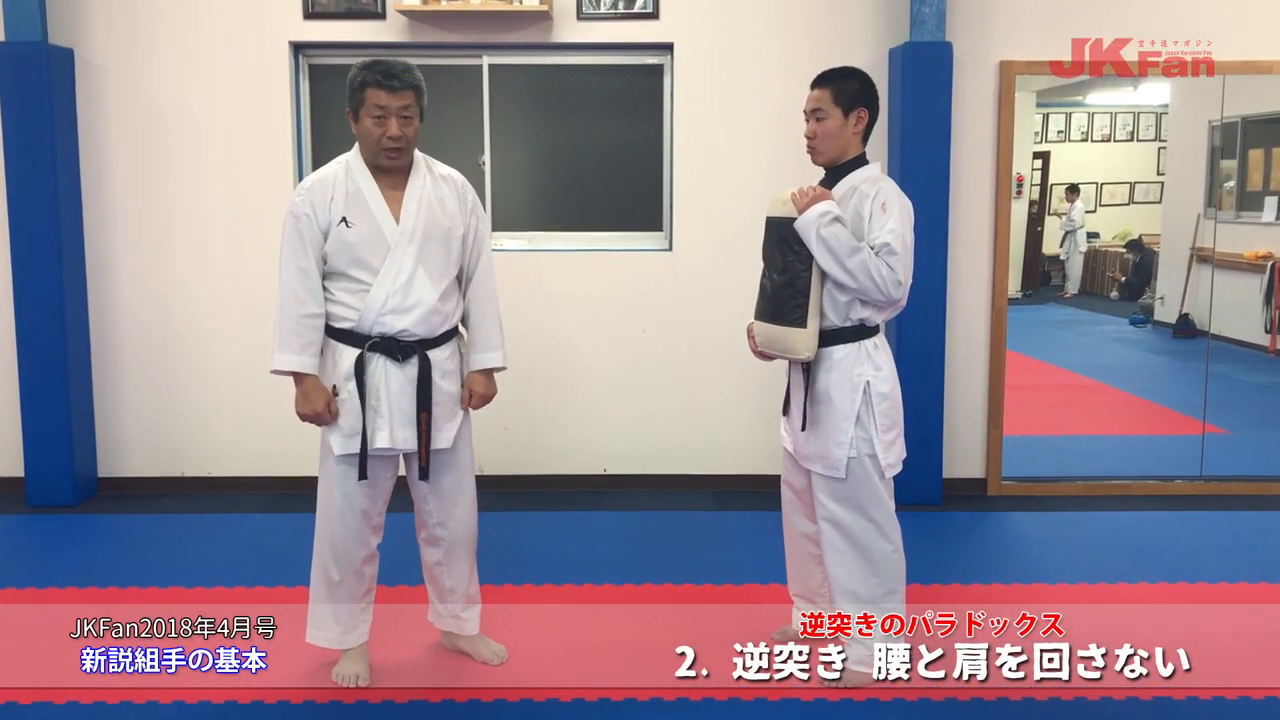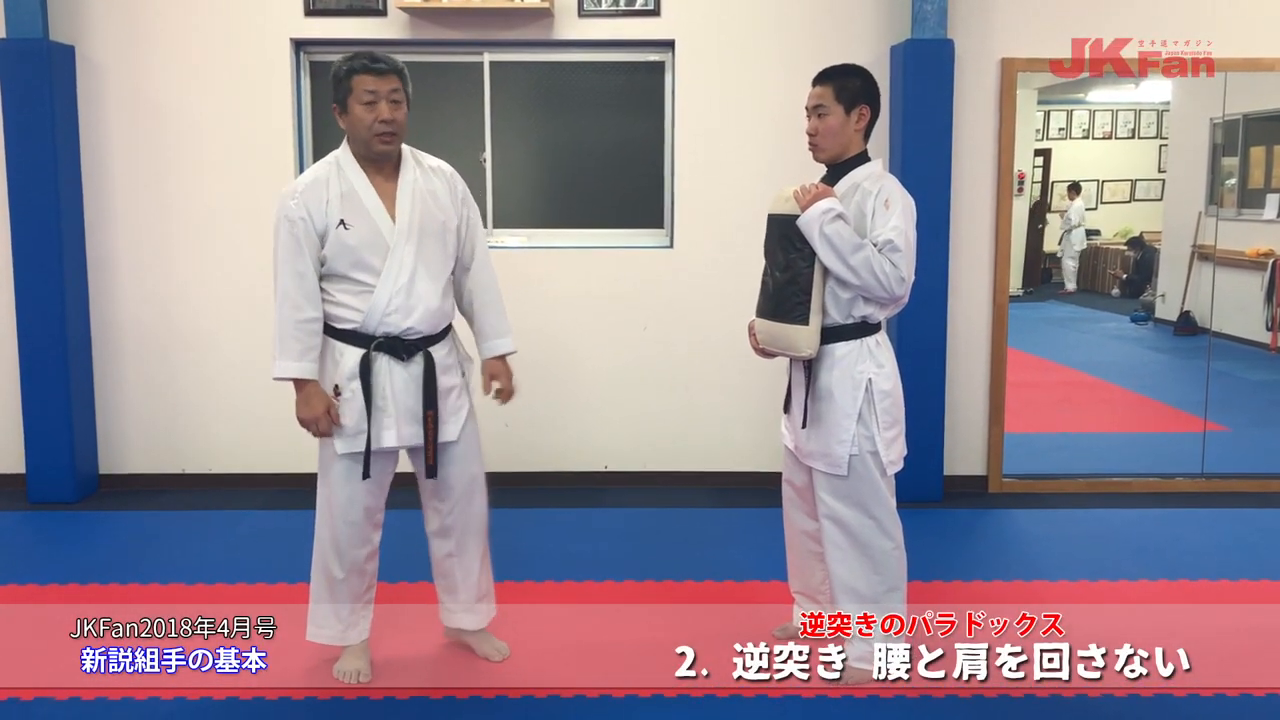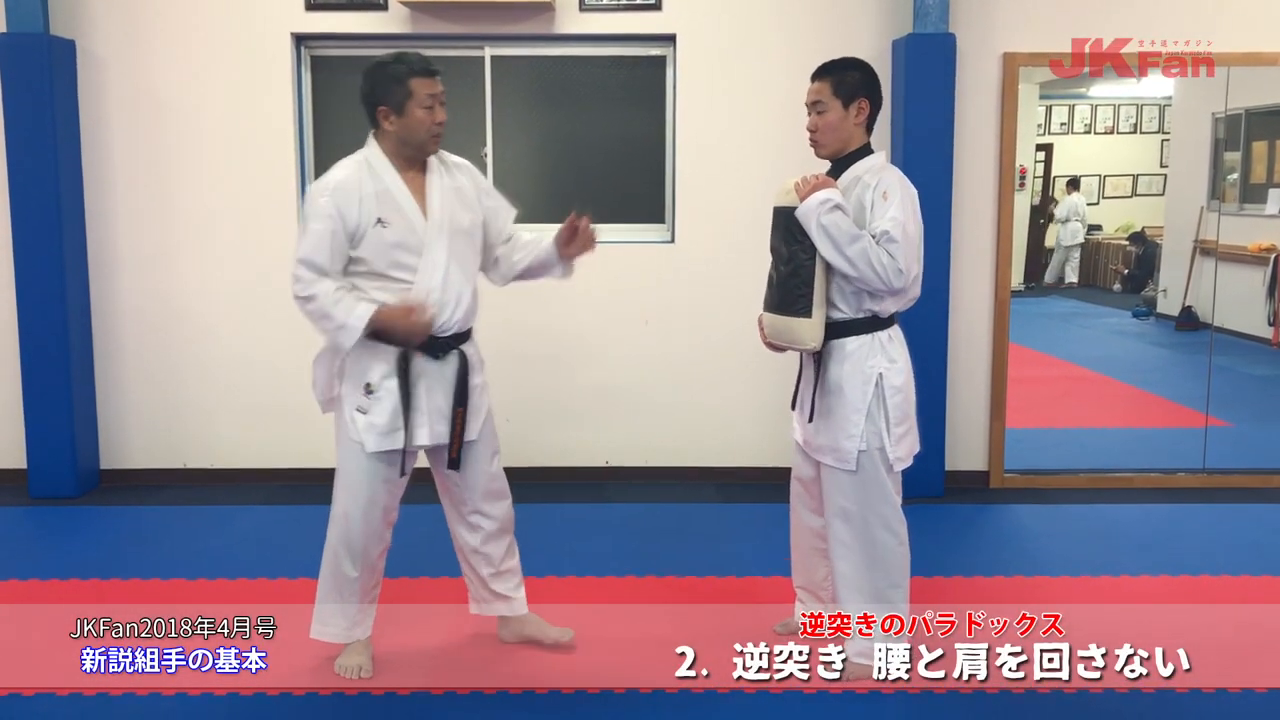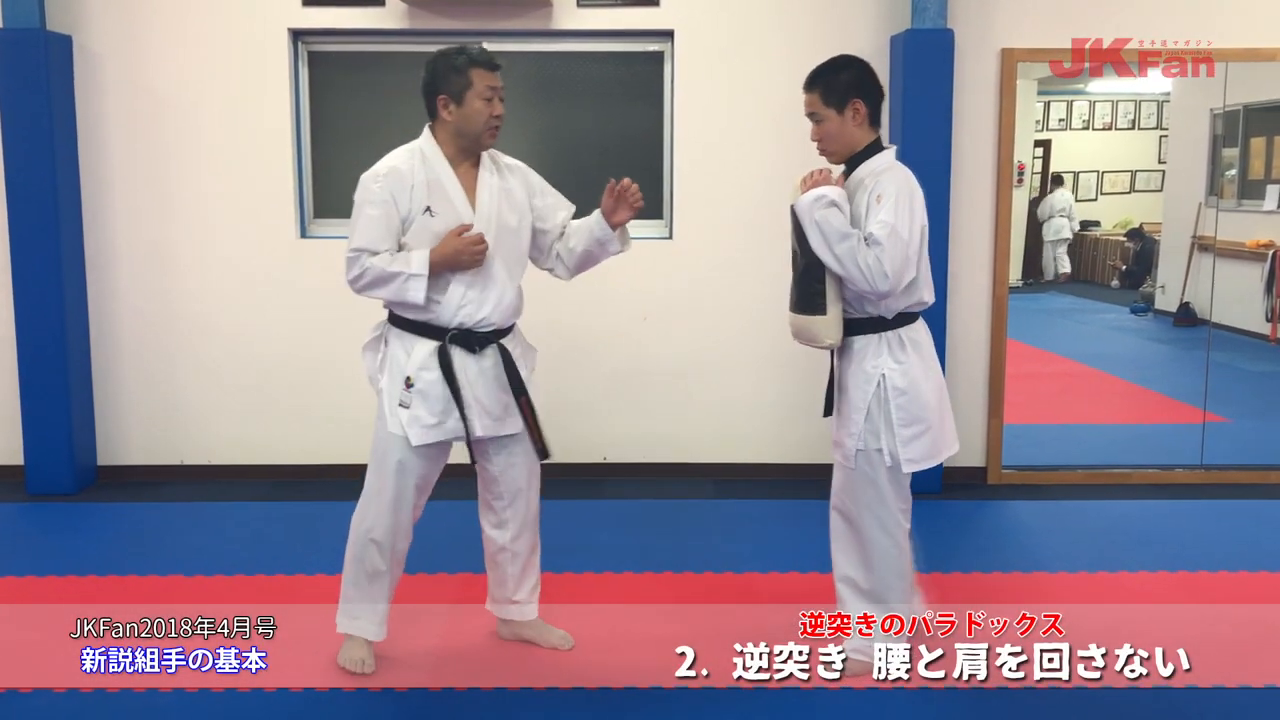
dt=0.4s
person 1, frame 1
left shoulder: (453, 190)
right shoulder: (320, 194)
left elbow: (479, 283)
right elbow: (301, 294)
left wrist: (483, 364)
right wrist: (305, 377)
left hip: (437, 373)
right hip: (358, 375)
left knee: (451, 510)
right knee: (350, 516)
left ankle: (458, 622)
right ankle: (350, 636)
person 1, frame 2
left shoulder: (442, 181)
right shoulder: (310, 195)
left elbow: (474, 272)
right elbow: (297, 297)
left wrist: (495, 351)
right wrist: (306, 384)
left hip: (435, 368)
right hip: (356, 374)
left knee: (461, 500)
right knee: (350, 515)
left ankle: (466, 619)
right ankle: (349, 636)
person 1, frame 3
left shoulder: (462, 178)
right shoulder: (340, 190)
left elbow: (501, 254)
right elbow: (311, 285)
left wrist: (557, 248)
right wrist: (378, 318)
left hip: (456, 367)
right hip: (382, 372)
left knee: (482, 498)
right knee: (363, 512)
left ankle: (509, 612)
right ankle: (348, 631)
person 1, frame 4
left shoulder: (515, 178)
right shoulder: (393, 177)
left elbow: (561, 252)
right elbow: (362, 269)
left wrist: (609, 223)
right wrist: (435, 260)
left hip: (497, 362)
right hip: (421, 364)
left knee: (514, 493)
right knee: (391, 502)
left ankle: (515, 611)
right ankle: (360, 625)
person 2, frame 1
left shoulder: (880, 196)
right shoulder: (819, 196)
left elbow: (889, 282)
left wrist: (821, 221)
left hip: (853, 373)
right hip: (809, 369)
left knee: (859, 514)
right knee: (805, 504)
left ankle: (872, 646)
right ankle: (816, 614)
person 2, frame 2
left shoulder: (883, 192)
right shoulder: (820, 193)
left elbow: (891, 279)
left wrist: (824, 219)
left hip: (854, 370)
right hip: (810, 366)
left knee: (860, 513)
right knee: (806, 503)
left ankle: (873, 644)
right ankle: (817, 612)
person 2, frame 3
left shoulder: (885, 185)
right shoulder: (827, 186)
left elbow: (891, 272)
left wrist: (822, 209)
left hip: (865, 363)
right hip: (824, 359)
left knee: (864, 509)
right knee: (814, 497)
left ankle: (874, 640)
right ankle: (820, 609)
person 2, frame 4
left shoulder: (889, 183)
right shoulder: (857, 180)
left elbow: (878, 275)
left wrist: (819, 204)
left hip: (884, 362)
right hip: (870, 357)
left knee: (872, 506)
right knee: (859, 498)
left ankle: (877, 635)
right ankle: (884, 608)
